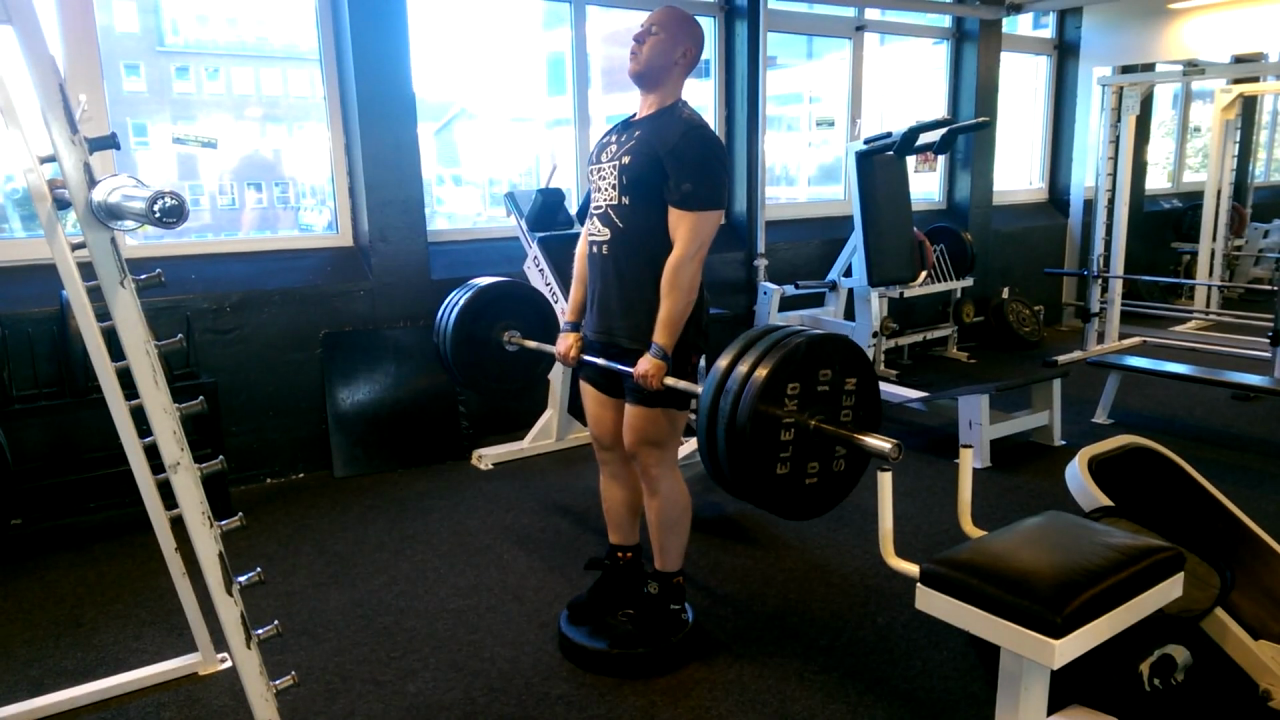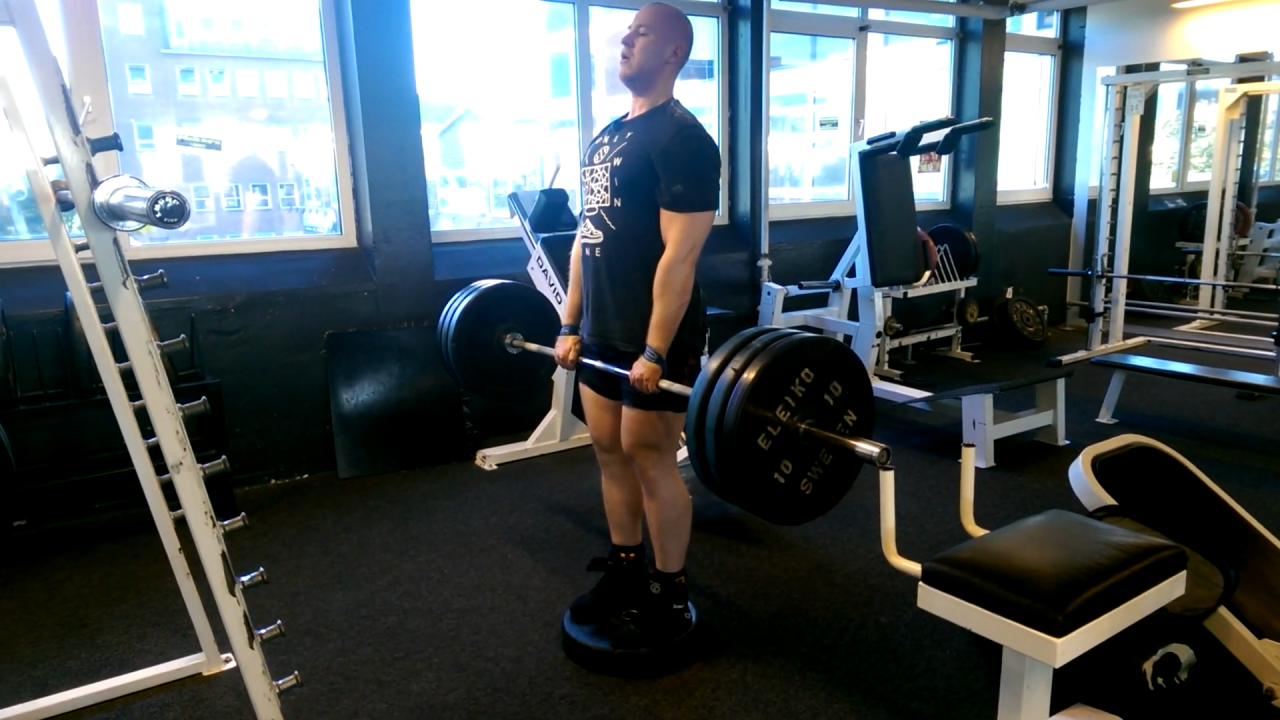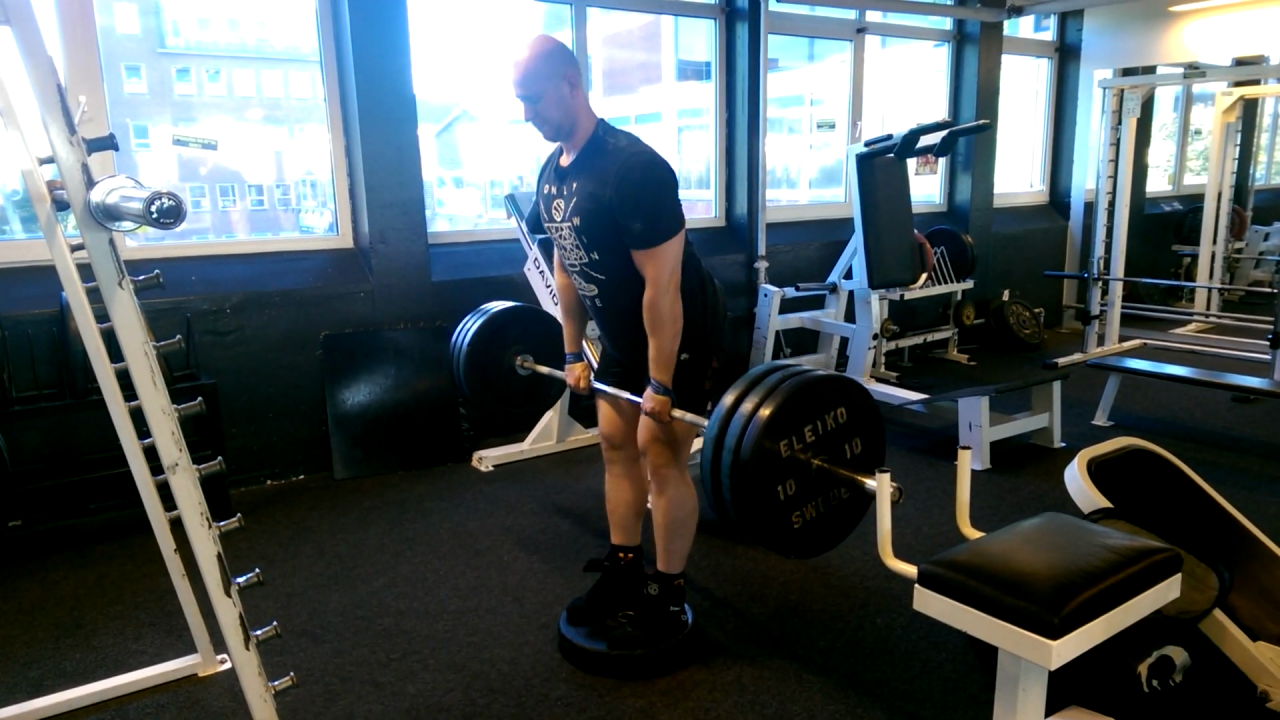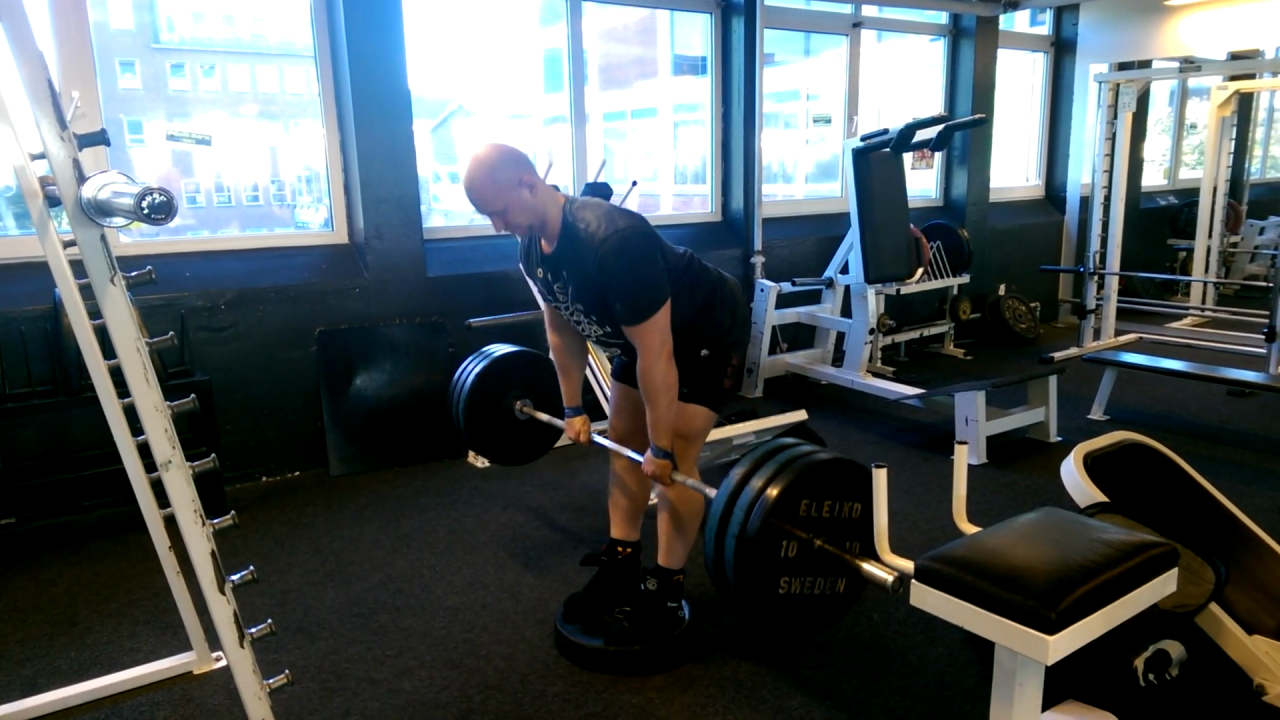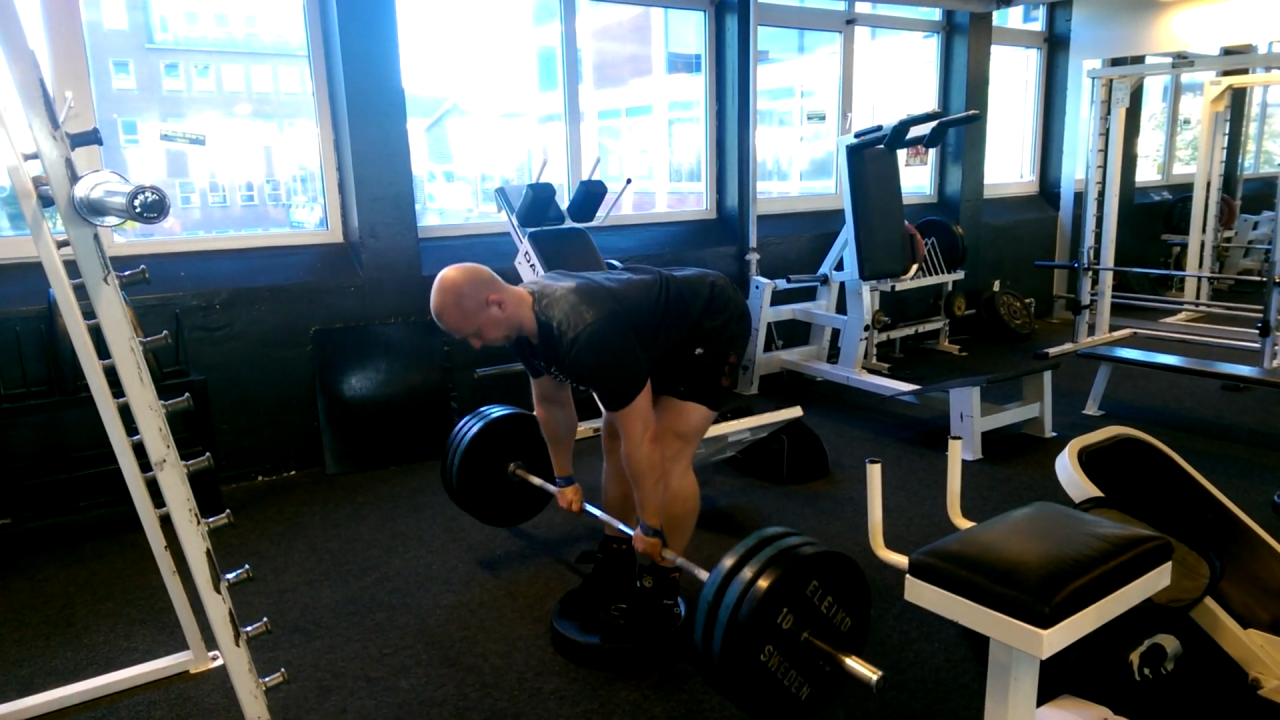
dt=1s
person 1, frame 1
left shoulder: (690, 139)
right shoulder: (613, 137)
left elbow: (688, 252)
left wrist: (661, 348)
right wrist: (572, 322)
left hip: (654, 337)
right hip: (603, 332)
left knee: (652, 459)
right knee: (610, 451)
left ankle: (667, 596)
right ankle: (620, 573)
person 1, frame 2
left shoulder: (681, 139)
right shoulder: (607, 136)
left elbow: (680, 254)
left wrist: (655, 352)
right wrist: (570, 326)
left hip: (653, 337)
right hip: (601, 334)
left knee: (650, 461)
right knee: (609, 453)
left ankle: (671, 595)
right ankle: (625, 572)
person 1, frame 3
left shoulder: (634, 168)
right shoulder: (551, 174)
left elbow: (663, 286)
right elbow: (566, 267)
left wrist: (661, 385)
right wrist: (573, 354)
left hip: (680, 333)
right hip: (621, 332)
left knee: (662, 456)
right knee: (616, 447)
left ankle: (667, 597)
right ankle: (623, 574)
person 1, frame 4
left shoulder: (614, 243)
right shoulder: (534, 249)
left elbow: (656, 355)
right elbow: (563, 329)
left wrist: (661, 449)
right wrist: (573, 408)
left hip: (709, 331)
right hip: (644, 331)
left knee: (675, 456)
right knee: (623, 444)
left ankle: (665, 593)
right ankle: (621, 571)
person 1, frame 5
left shoulder: (589, 332)
right shoulder: (525, 318)
left elbow: (641, 437)
right elbow: (551, 403)
left wrist: (650, 527)
right wrist: (564, 478)
left hip: (713, 325)
right hip: (663, 323)
left knee: (669, 454)
right knee: (613, 437)
left ankle: (661, 591)
right ankle: (616, 568)
